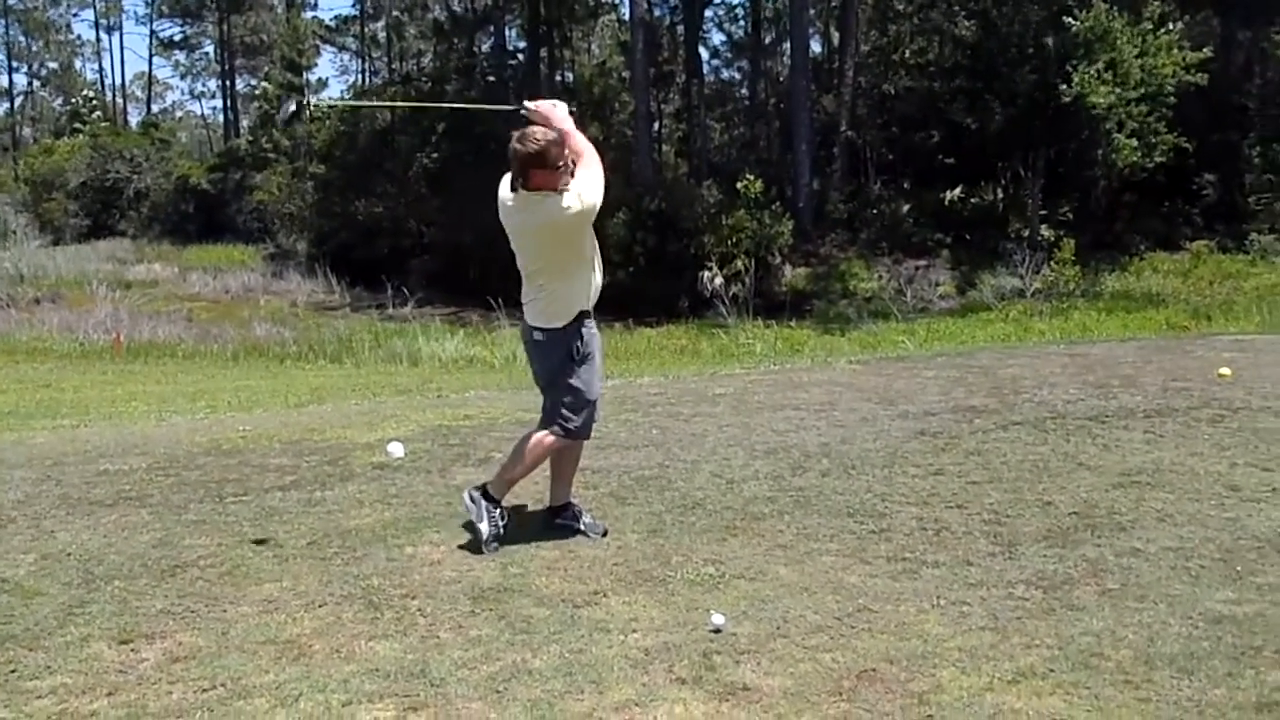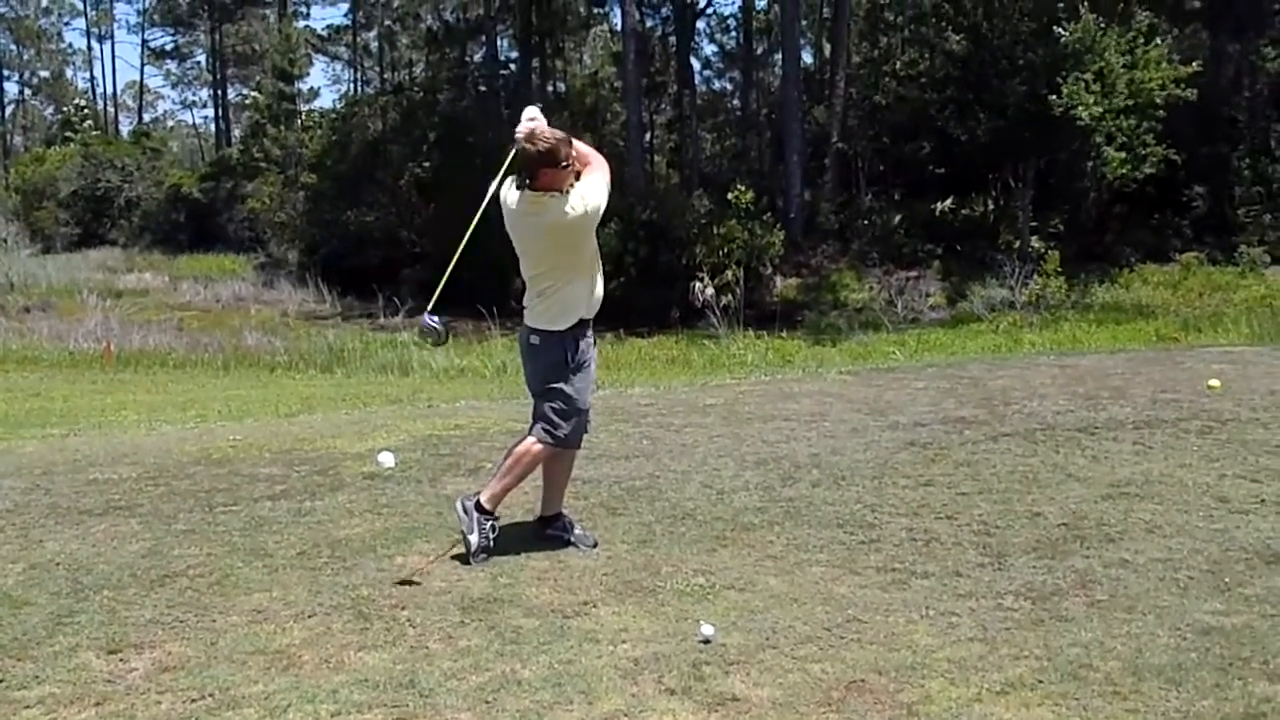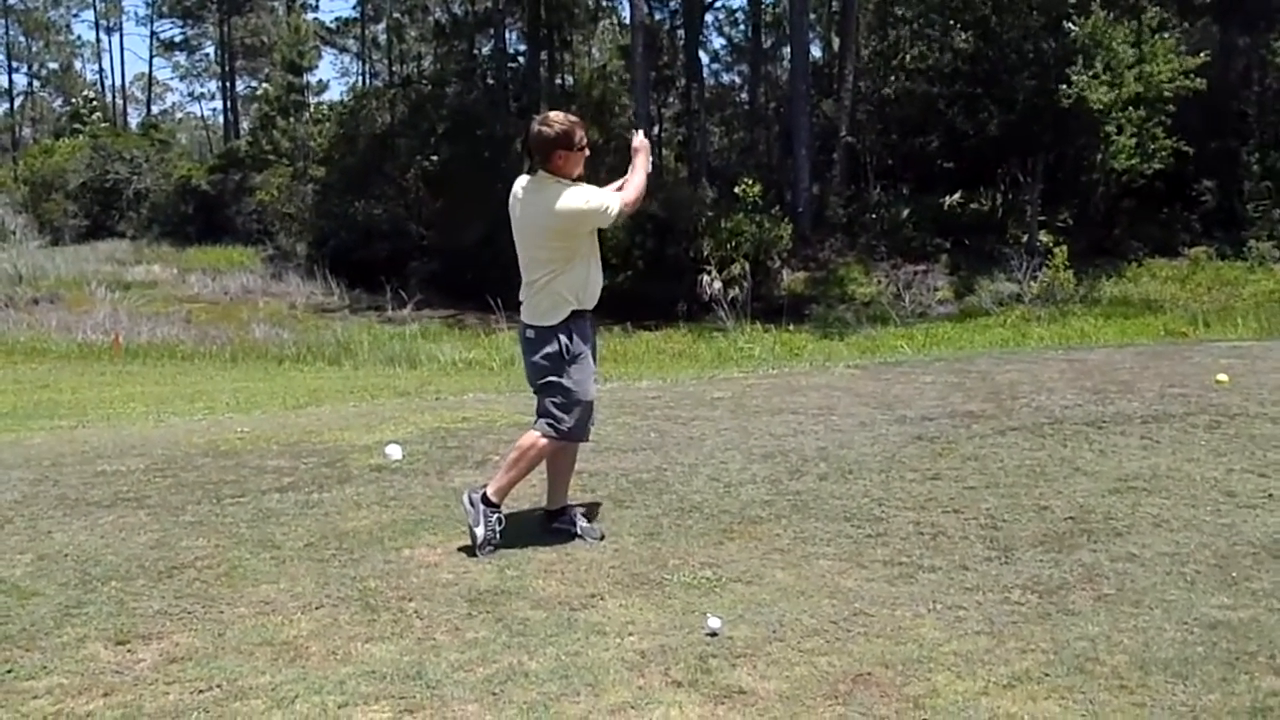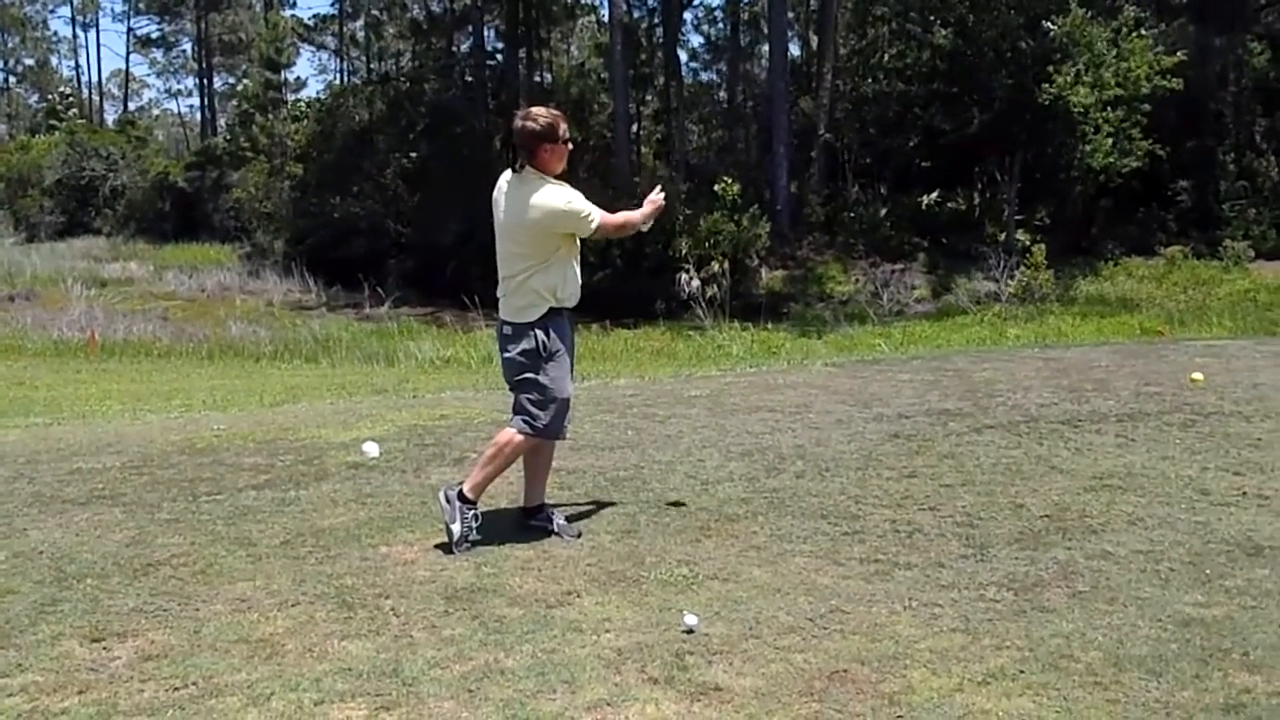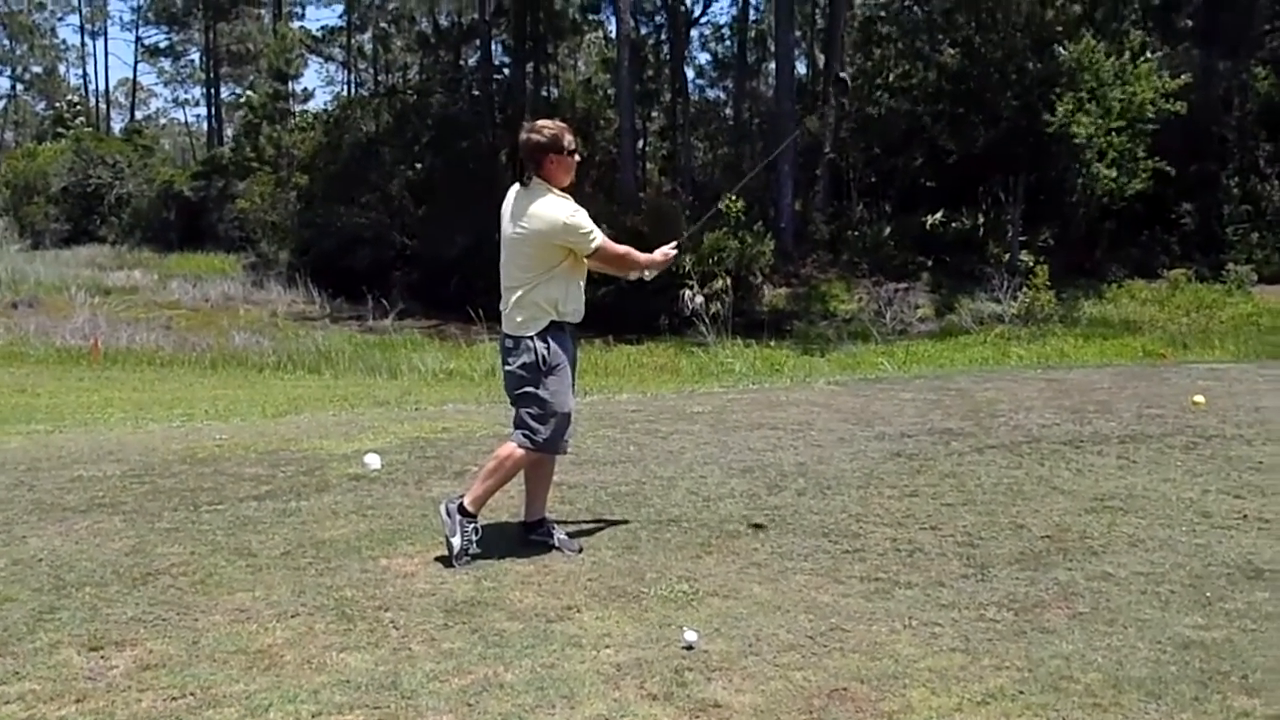
dt=0.5s
person 1, frame 1
left shoulder: (510, 192)
right shoulder: (570, 208)
left elbow: (568, 175)
right elbow: (588, 161)
left wrist: (552, 126)
right wrist: (563, 123)
left hip: (549, 321)
right hip: (567, 329)
left knee: (572, 417)
right knee: (563, 423)
left ankle: (561, 507)
right ankle: (490, 497)
person 1, frame 2
left shoulder: (512, 197)
right shoulder: (574, 211)
right elbow: (599, 166)
left wrist: (533, 137)
right wrist: (554, 134)
left hip: (543, 329)
right hip: (566, 334)
left knee: (566, 427)
right knee: (553, 430)
left ankle: (551, 516)
right ankle: (483, 506)
person 1, frame 3
left shoulder: (524, 188)
right shoulder: (572, 202)
right elbow: (628, 200)
left wrist: (626, 175)
right wrist: (641, 160)
left hip: (550, 320)
right hip: (561, 327)
left knee: (572, 420)
right knee: (558, 423)
left ankle: (558, 508)
right ankle: (488, 499)
person 1, frame 4
left shoulder: (508, 184)
right shoulder: (556, 200)
right elbow: (610, 225)
left wrist: (631, 221)
right wrist: (646, 212)
left hip: (528, 317)
right hip: (539, 323)
left knee: (549, 416)
right knee: (535, 420)
left ankle: (535, 506)
right ankle: (465, 496)
person 1, frame 5
left shoulder: (520, 197)
right shoulder: (560, 213)
right elbow: (610, 255)
left wrist: (629, 267)
right wrist: (651, 262)
left hip: (536, 331)
right hip: (540, 337)
left knee: (550, 431)
right knee: (534, 434)
left ankle: (536, 521)
right ankle: (465, 509)
